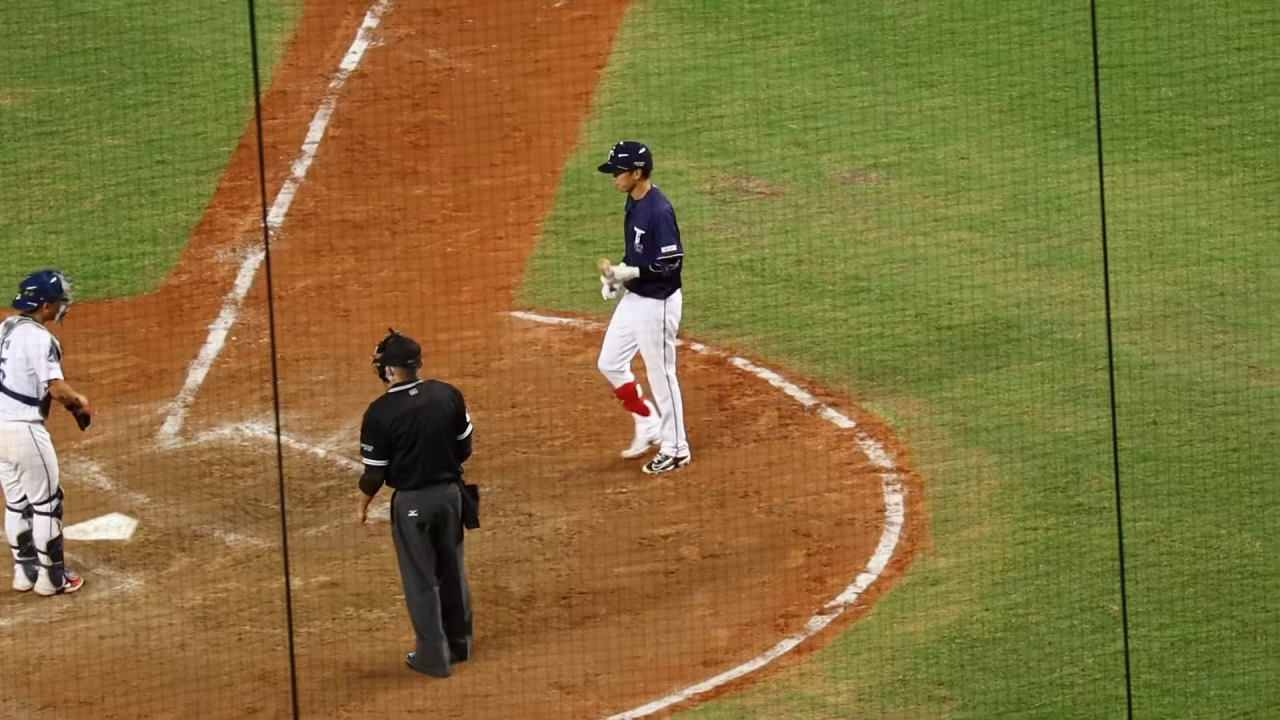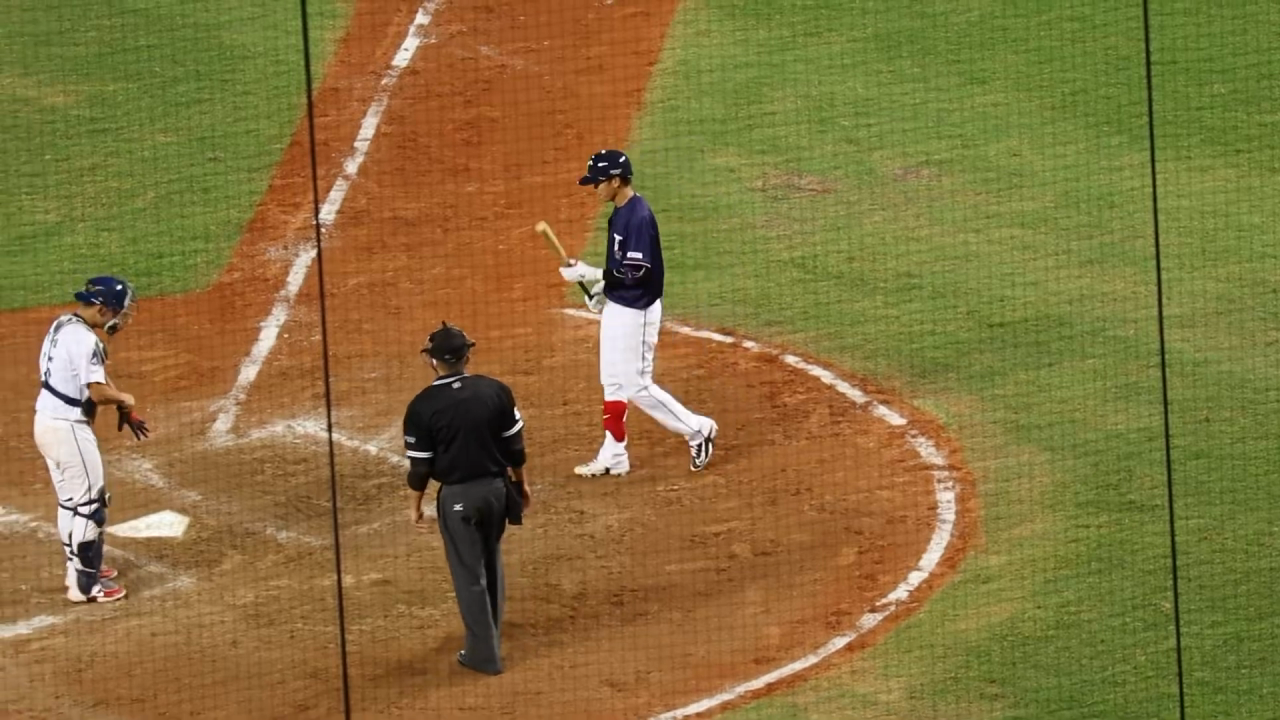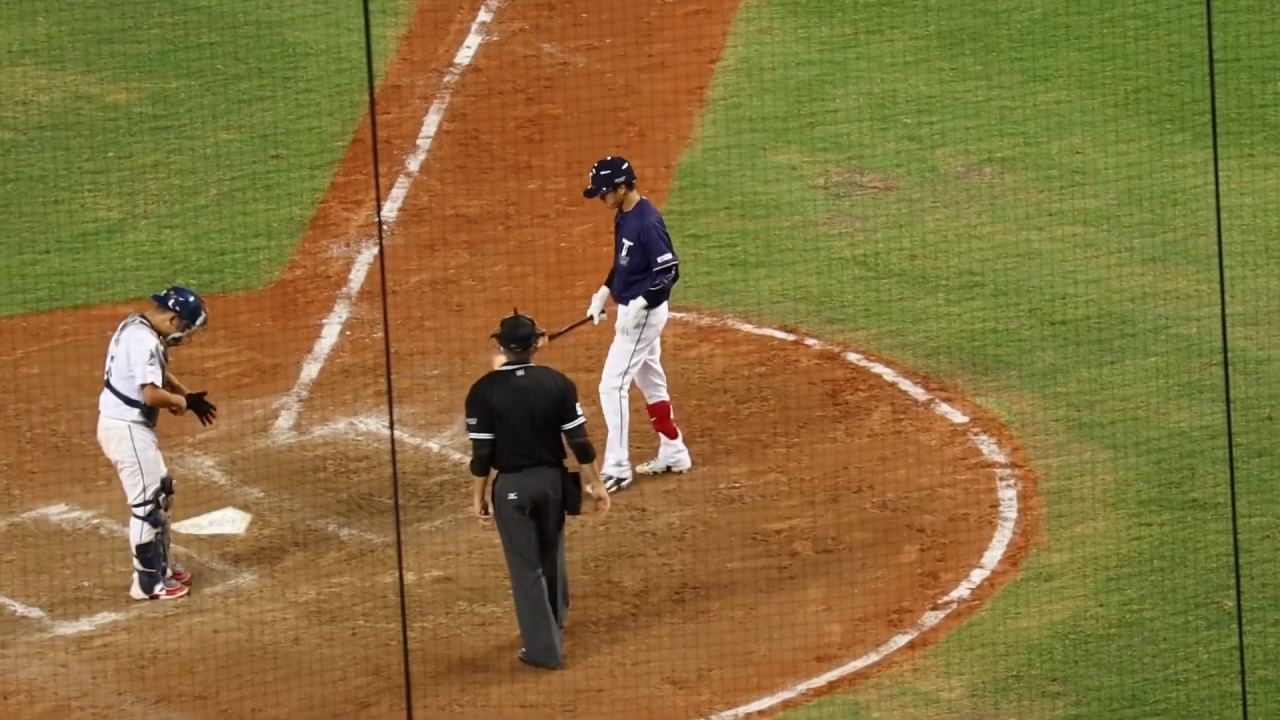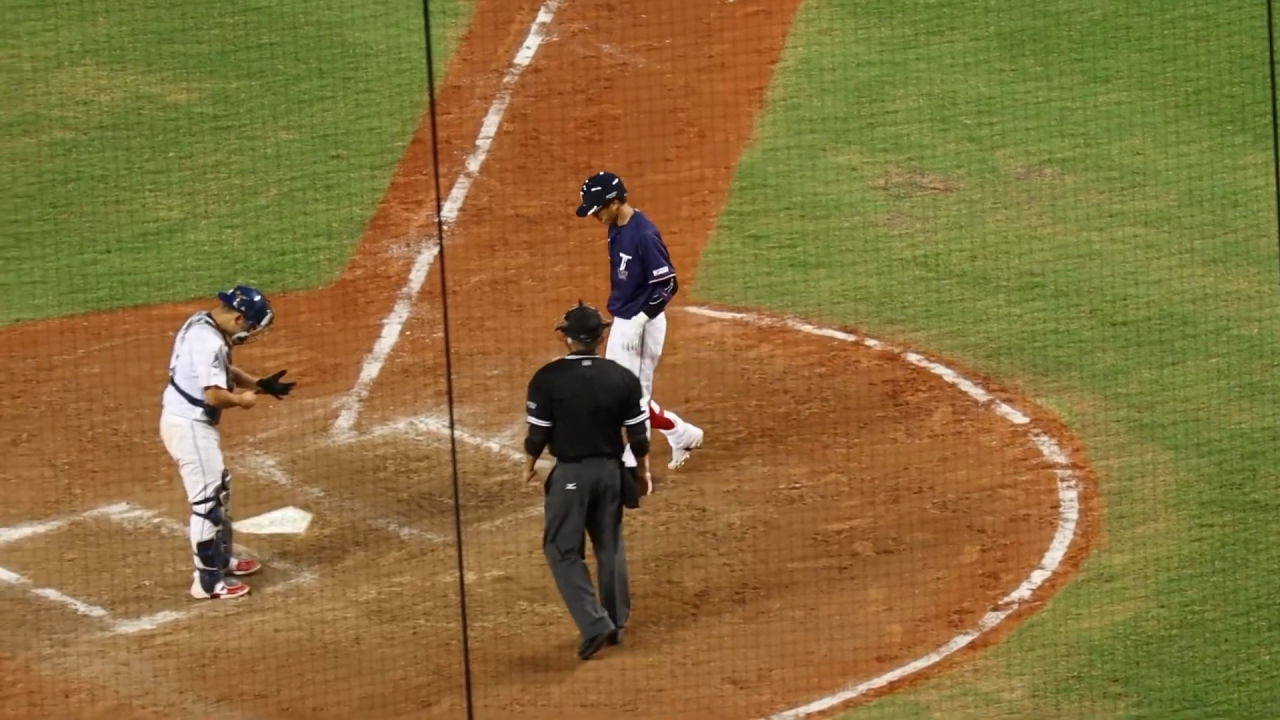
dt=0.3s
person 1, frame 1
left shoulder: (380, 412)
right shoulder: (449, 395)
left elbow: (375, 472)
right elbow: (465, 448)
left wrist: (363, 505)
left hip: (412, 503)
right hip: (451, 493)
left knee: (421, 580)
right knee: (451, 571)
left ankle: (433, 657)
right ankle: (459, 643)
person 1, frame 2
left shoulder: (423, 405)
right shoulder: (496, 390)
left elbow: (420, 467)
right elbow: (515, 447)
left wrist: (415, 505)
right wrist: (520, 483)
left hip: (458, 497)
right hip: (497, 488)
left knee: (470, 575)
right knee: (490, 562)
left ankle: (484, 654)
right ankle: (489, 629)
person 1, frame 3
left shoulder: (485, 390)
right shoulder: (558, 383)
left elbow: (482, 451)
right elbow: (579, 439)
left wrist: (479, 495)
right wrist: (595, 483)
left hip: (512, 485)
right hip: (552, 479)
left knee: (525, 567)
right knee: (551, 556)
left ankle: (543, 647)
right ankle: (552, 627)
person 1, frame 4
left shoulder: (548, 377)
right shoulder: (623, 377)
left elbow: (537, 435)
right elbow: (638, 434)
left wrist: (529, 466)
left hip: (570, 474)
right hip: (609, 471)
left knee: (563, 553)
right knee: (610, 550)
left ankle: (594, 622)
right ankle: (614, 624)
person 2, frame 1
left shoulder: (659, 209)
right shoulder: (633, 202)
left elbow: (672, 263)
left wrist: (629, 273)
right wrist: (618, 275)
left hip: (657, 304)
right hip: (634, 298)
left knee: (660, 375)
right knee: (610, 364)
left ankle: (674, 448)
right ankle: (649, 422)
person 2, frame 2
left shoulder: (639, 216)
right shoulder: (620, 211)
left elbow: (637, 272)
left wrist: (590, 274)
right wrist: (601, 286)
left hip: (637, 313)
right hip: (617, 308)
left knee: (637, 387)
right knee: (613, 383)
left ankle: (697, 429)
right ankle: (614, 456)
person 2, frame 3
left shoulder: (648, 221)
right shoulder: (623, 216)
left elbow: (669, 272)
left wrist: (638, 304)
right wrist: (604, 292)
left hip: (642, 315)
right hip: (632, 311)
left knee: (612, 387)
right knee: (650, 383)
left ankle: (616, 468)
right ankle: (674, 452)
person 2, frame 4
left shoulder: (644, 234)
right shoulder: (616, 228)
left elbow: (668, 284)
left wrist: (640, 321)
left hip: (641, 326)
right hip: (624, 322)
right ankle: (684, 434)
person 3, frame 1
right shoulder: (40, 338)
right elbow: (58, 389)
left wrist: (72, 402)
right wrist: (80, 401)
right knee: (46, 502)
right ankle: (51, 577)
person 3, frame 2
left shoulder: (62, 325)
right shoulder: (85, 339)
right elbow: (98, 392)
left wrist: (124, 410)
right wrist: (126, 399)
left hip: (47, 422)
right hip: (67, 428)
left knee: (70, 500)
right knee: (90, 502)
left ankle: (78, 568)
right ankle: (85, 583)
person 3, frame 3
left shoulder: (135, 325)
right shoulder: (145, 340)
left elbow: (157, 373)
right elbow: (152, 394)
left wrist: (187, 396)
right wrist: (178, 401)
left hip: (127, 424)
right hip: (127, 428)
left knee: (161, 490)
right knee: (147, 503)
left ankle: (159, 564)
right ankle: (147, 581)
person 3, frame 4
left shoulder: (201, 323)
right shoulder: (209, 341)
left elbow: (224, 369)
right elbow: (215, 395)
left wrist: (258, 384)
right wrist: (244, 399)
left hip: (192, 422)
right hip: (190, 426)
left knee: (219, 488)
right knee: (207, 502)
left ankle: (222, 559)
right ankle: (208, 580)
